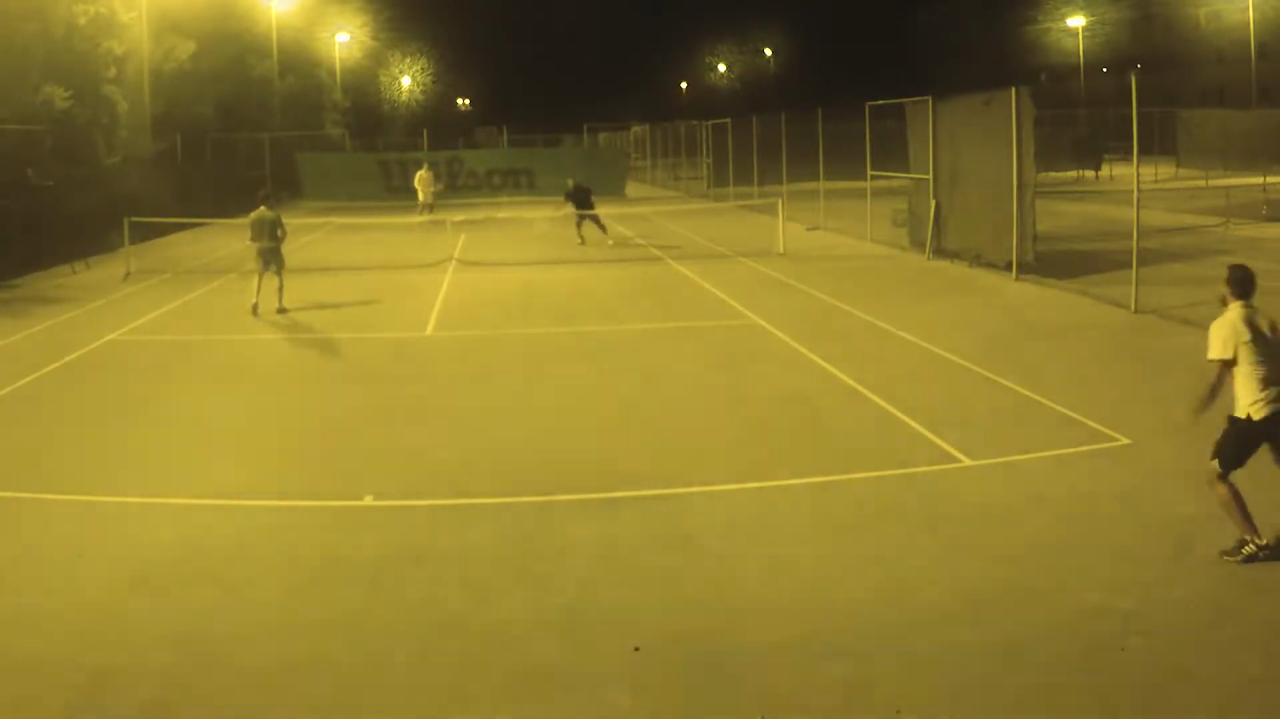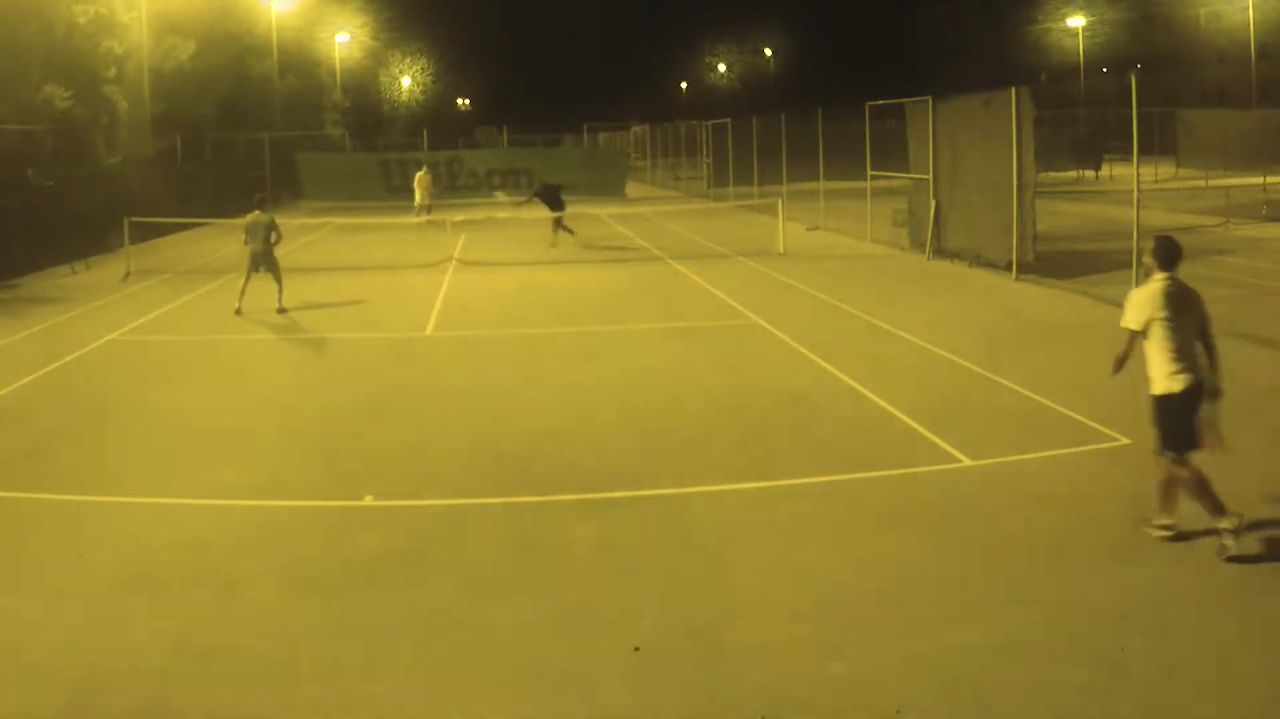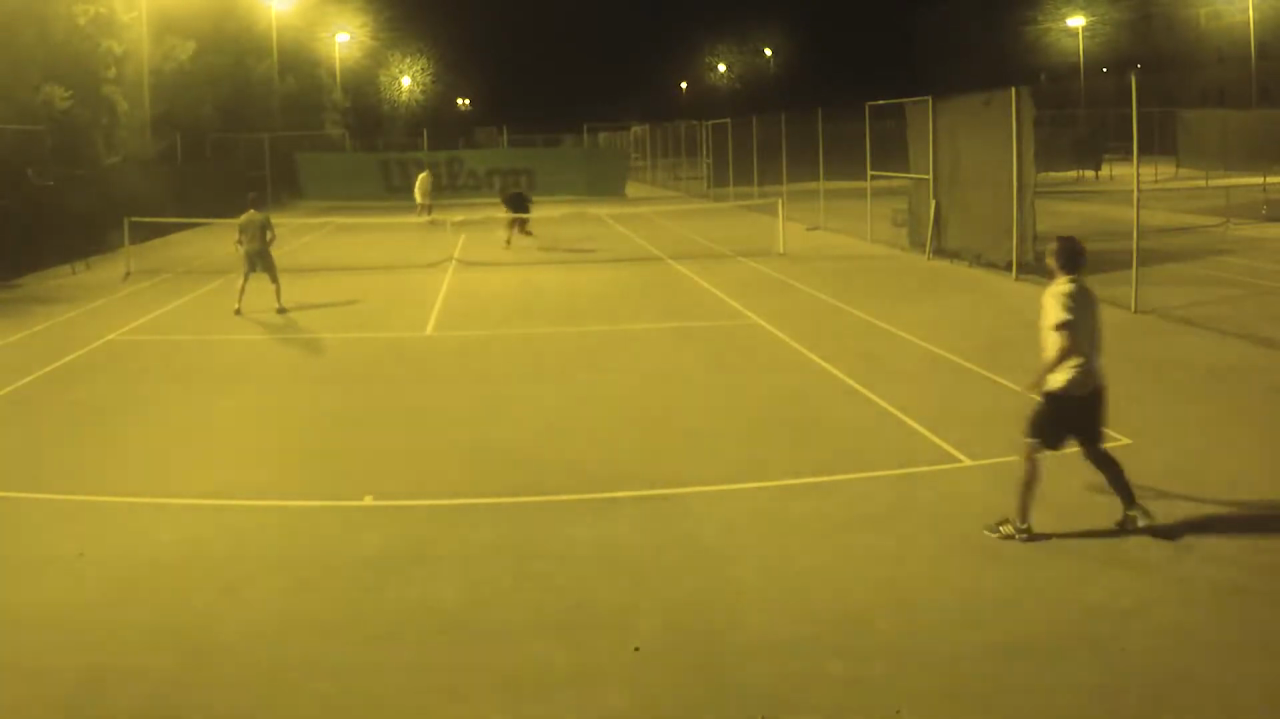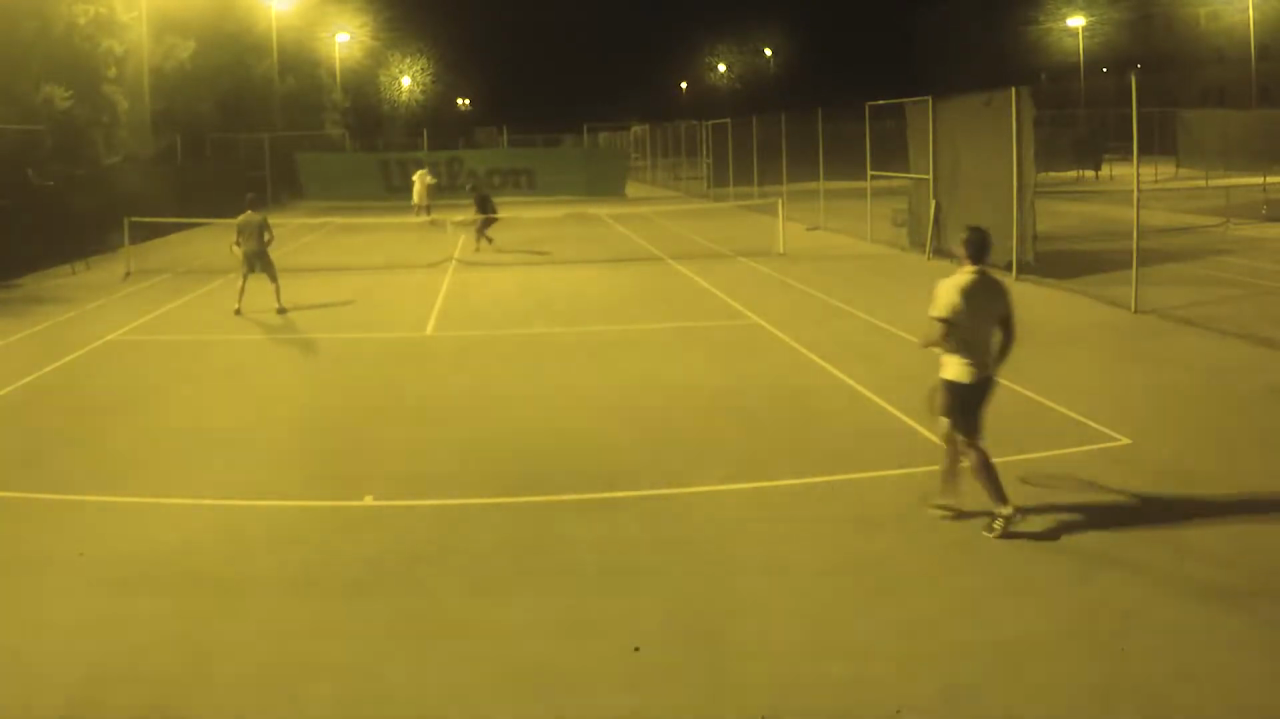
dt=0.3s
person 1, frame 1
left shoulder: (1223, 325)
left elbow: (1219, 378)
left wrist: (1202, 405)
left hip: (1253, 414)
left knee: (1218, 476)
left ankle: (1255, 541)
person 1, frame 2
left shoulder: (1142, 297)
right shoulder: (1191, 296)
left elbow: (1128, 345)
right elbow: (1209, 342)
left wrist: (1119, 361)
right wrist: (1215, 381)
left hip: (1169, 390)
right hip: (1193, 383)
left knee: (1178, 462)
right knee: (1171, 454)
left ankle: (1227, 519)
right ankle: (1164, 519)
person 1, frame 3
left shoulder: (1055, 296)
right shoulder: (1087, 295)
left elbow: (1066, 344)
left wrist: (1042, 375)
left hip: (1064, 390)
right hip: (1091, 386)
left knee: (1030, 449)
right knee: (1094, 450)
left ankle: (1020, 523)
right ankle: (1134, 510)
person 1, frame 4
left shoulder: (949, 288)
right shoulder: (998, 288)
left elbow: (938, 337)
right elbow: (1009, 336)
left wrist: (927, 341)
right wrist: (994, 365)
left hip: (959, 376)
right hip: (982, 375)
left knee: (969, 444)
right knee: (951, 434)
left ankle: (1004, 509)
right ankle: (948, 497)
